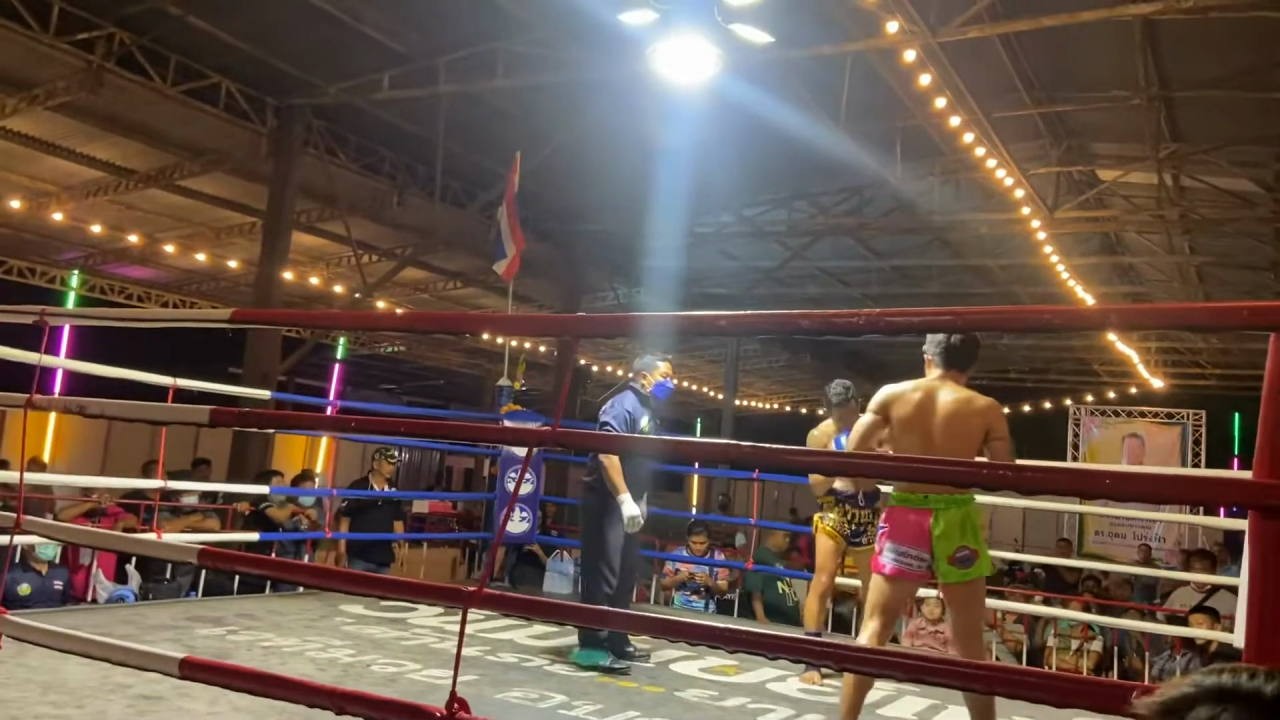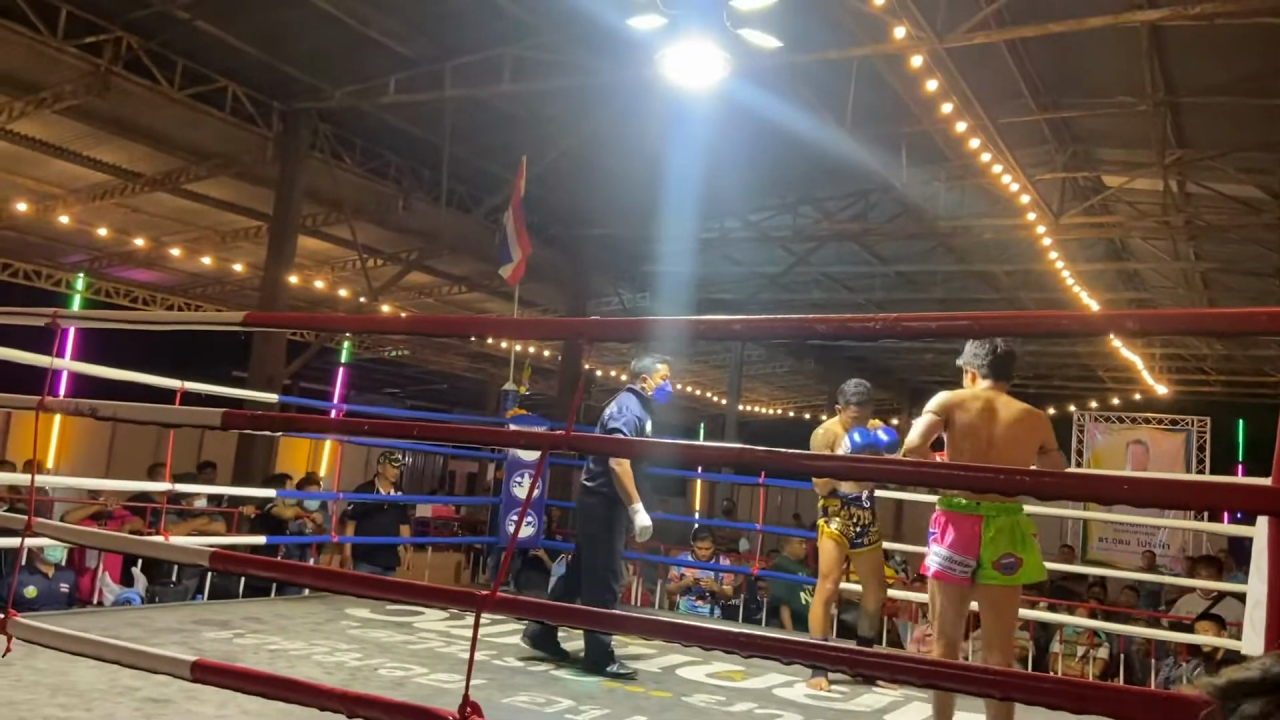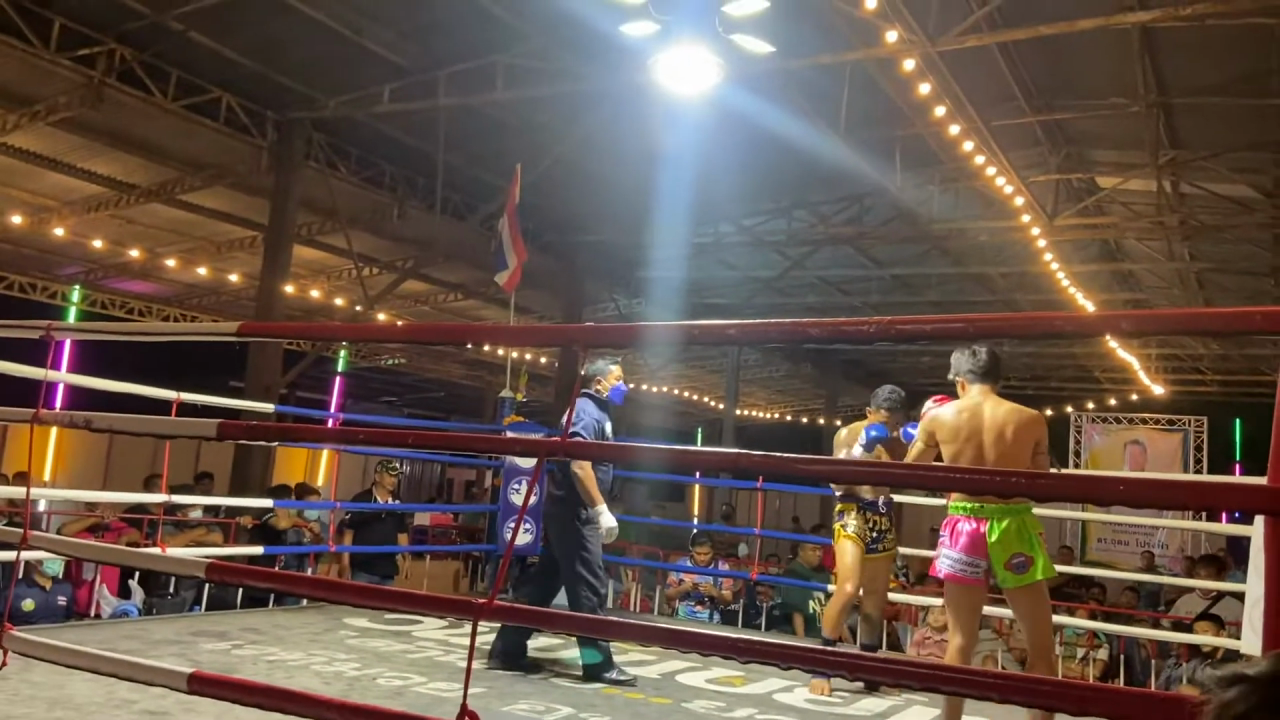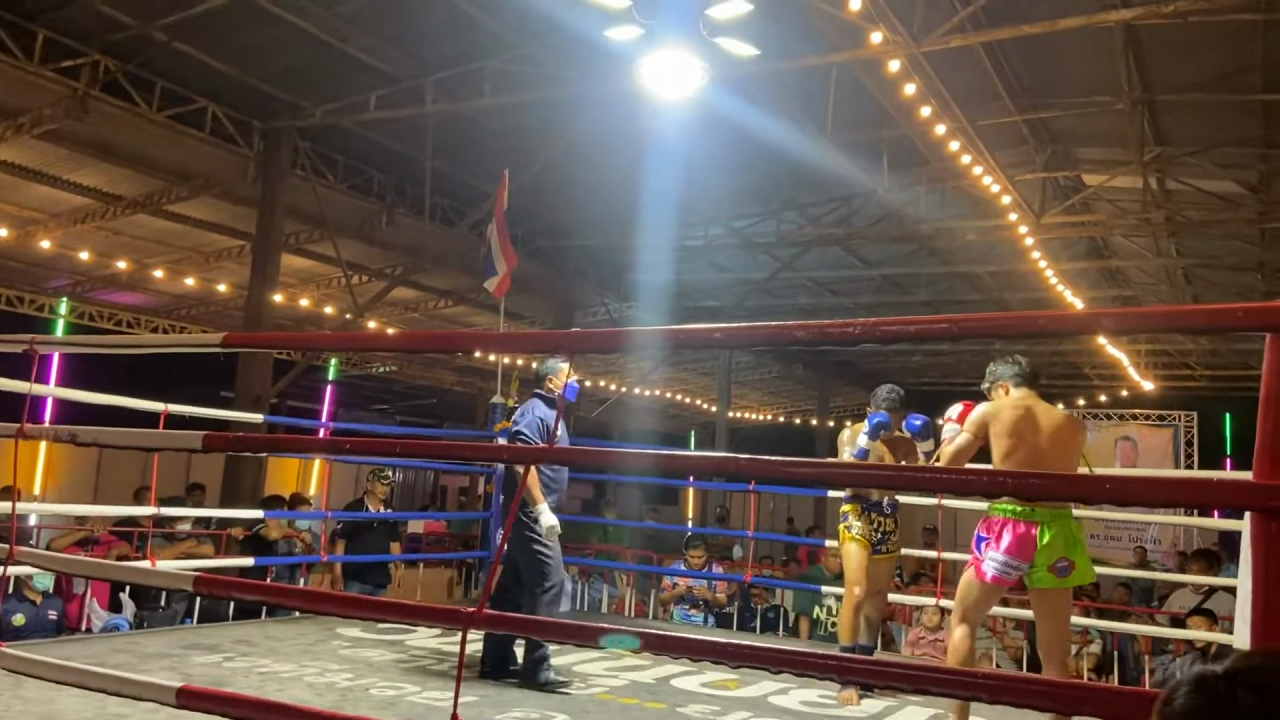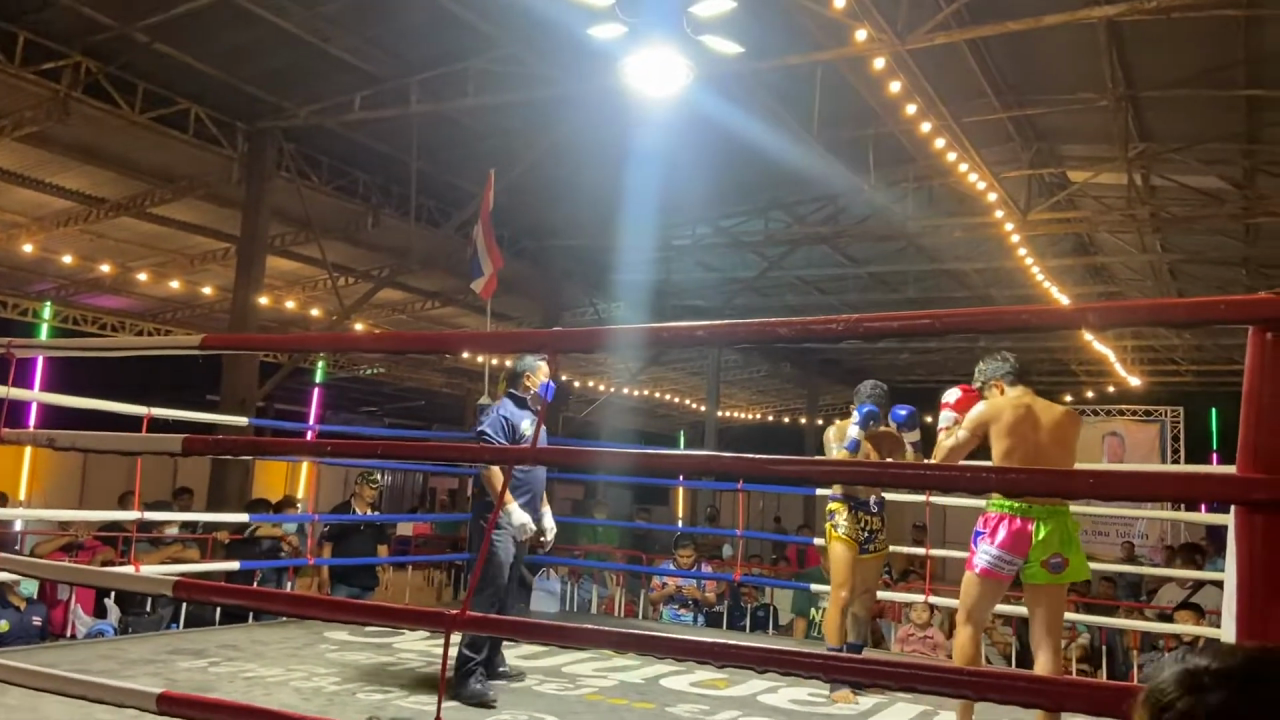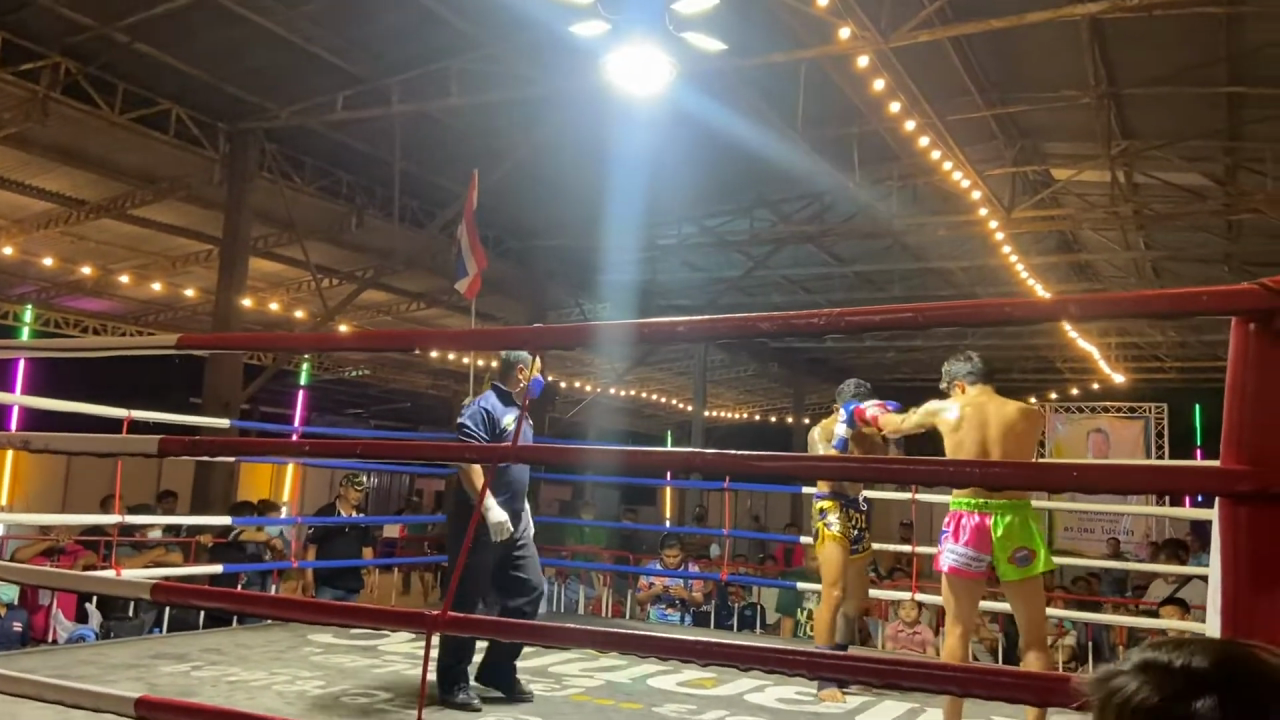
dt=0.4s
person 1, frame 1
left shoulder: (892, 395)
right shoulder: (985, 408)
left elbow: (854, 449)
left hip: (905, 519)
right hip: (957, 523)
left knee: (875, 629)
right knee: (971, 646)
person 1, frame 2
left shoulder: (947, 402)
right shoulder: (1037, 420)
left elbow: (911, 450)
left hip: (956, 524)
right hip: (1005, 530)
left knee: (947, 640)
right knee: (998, 651)
person 1, frame 3
left shoulder: (940, 416)
right shoulder: (1031, 420)
left elbow: (913, 468)
left hip: (963, 528)
right hip: (1015, 529)
left knee: (961, 640)
right knee: (1040, 644)
person 1, frame 4
left shoulder: (990, 412)
right shoulder: (1074, 425)
left elbow: (947, 465)
left wrist: (951, 428)
left hip: (1006, 528)
right hip: (1056, 533)
left knee: (962, 621)
right knee: (1054, 650)
person 1, frame 5
left shoulder: (988, 410)
right shoulder: (1070, 419)
left elbow: (943, 459)
left wrist: (950, 415)
left hip: (1003, 526)
right hip: (1052, 529)
left knee: (968, 623)
right knee: (1046, 643)
person 1, frame 6
left shoulder: (942, 410)
right shoulder: (1031, 416)
left elbow: (892, 425)
left wrist: (872, 414)
left hip: (967, 523)
right hip: (1015, 522)
left knee: (958, 630)
right knee: (1034, 637)
person 2, frame 1
left shoulder: (647, 410)
right shoulder: (624, 405)
right elbow: (607, 454)
left wrist: (641, 501)
right wrist: (626, 499)
left hip: (625, 504)
right hip: (606, 501)
left knee: (624, 573)
right knee: (602, 574)
left ankle: (616, 639)
right ankle: (593, 649)
person 2, frame 2
left shoulder: (633, 407)
right shoulder: (630, 409)
right elbow: (618, 461)
left wrist: (631, 507)
right wrist: (637, 509)
left hip: (600, 501)
right hip: (604, 503)
left knee: (581, 571)
right knee: (604, 581)
left ankle: (541, 631)
right ankle: (600, 658)
person 2, frame 3
left shoulder: (594, 412)
right shoulder: (588, 413)
right elbow: (579, 465)
left wrist: (596, 509)
right wrist: (602, 510)
left hip: (569, 510)
right hip: (574, 512)
left knee: (545, 581)
right knee: (589, 586)
left ankle: (507, 649)
right ankle: (598, 664)
person 2, frame 4
left shoulder: (551, 414)
right shoulder: (535, 412)
right elbow: (523, 464)
left wrist: (544, 511)
right wrist: (543, 509)
left hip: (534, 513)
right hip: (529, 513)
left knee: (514, 586)
right knee: (549, 580)
left ankle: (497, 660)
right ankle: (536, 664)
person 2, frame 5
left shoulder: (534, 418)
right shoulder: (502, 413)
right elbow: (488, 464)
left wrist: (545, 512)
right wrist: (512, 509)
left hip: (519, 521)
right hip: (497, 519)
left knee: (507, 595)
right knee: (489, 592)
left ankle: (491, 661)
right ankle: (468, 675)
person 2, frame 6
left shoulder: (520, 414)
right shoulder: (484, 407)
right elbow: (468, 459)
left wrist: (526, 511)
right wrist: (490, 507)
left hip: (513, 522)
right hip: (479, 522)
left knee: (529, 591)
right knee: (467, 602)
left ankle: (497, 668)
right ankle: (453, 683)
person 3, frame 1
right shoulder: (819, 435)
right elbow: (816, 487)
left hip: (868, 511)
right hip: (834, 513)
right knee: (823, 582)
right ankle: (812, 661)
person 3, frame 2
left shoulder: (877, 430)
right shoulder: (824, 434)
right elbow: (820, 486)
right wrist: (844, 458)
left hip: (866, 513)
right hip: (837, 512)
left knee: (876, 592)
right knee: (828, 588)
right ankle: (818, 668)
person 3, frame 3
left shoulder: (898, 442)
right shoulder: (849, 434)
right elbow: (837, 482)
right wrist: (860, 450)
left hip: (883, 518)
right hip: (853, 514)
left knee: (876, 601)
right knee: (847, 590)
person 3, frame 4
left shoulder: (904, 442)
right shoulder: (851, 434)
left wrist: (926, 446)
right wrist: (865, 440)
left hip: (888, 519)
right hip: (858, 515)
left knee: (877, 601)
right knee: (857, 594)
person 3, frame 5
left shoulder: (888, 436)
right shoulder: (837, 431)
left wrist: (912, 437)
right wrist: (855, 432)
left hip: (874, 516)
right hip: (844, 513)
left knee: (865, 600)
right knee: (842, 596)
right ankle: (836, 679)
person 3, frame 6
left shoulder: (868, 435)
right shoulder: (821, 432)
right wrist: (842, 432)
left hip: (857, 513)
right hip: (831, 511)
left knee: (856, 600)
right knee: (833, 595)
right ankle: (824, 678)
